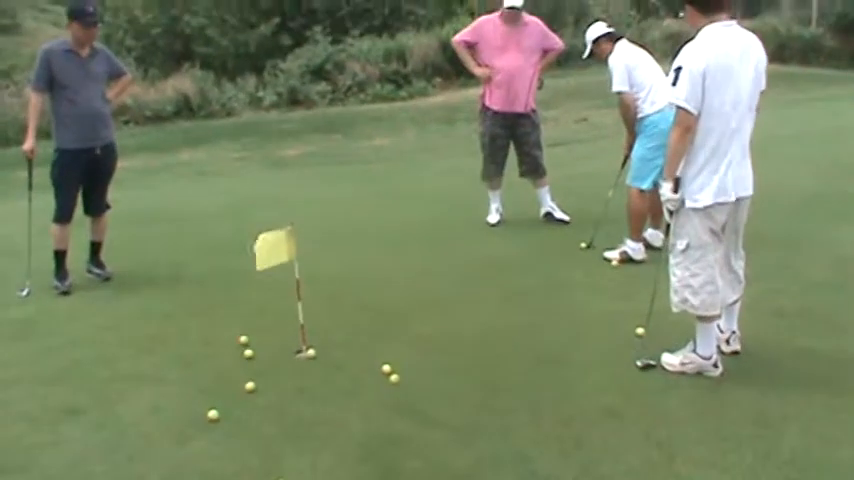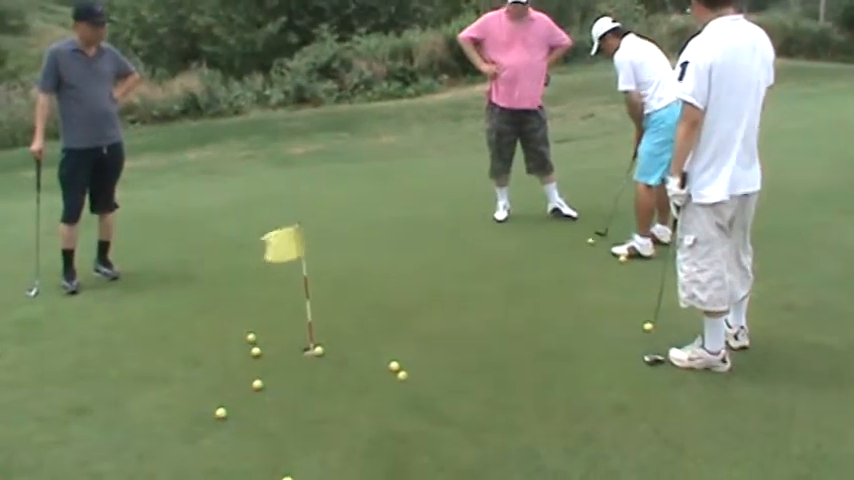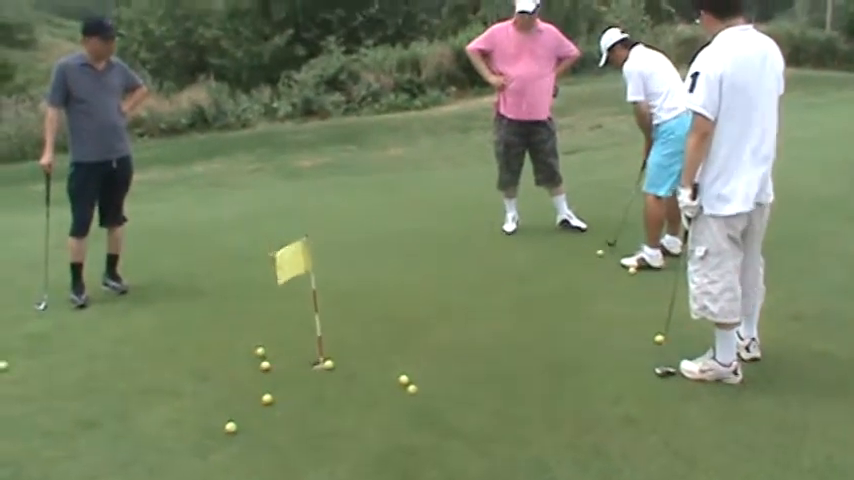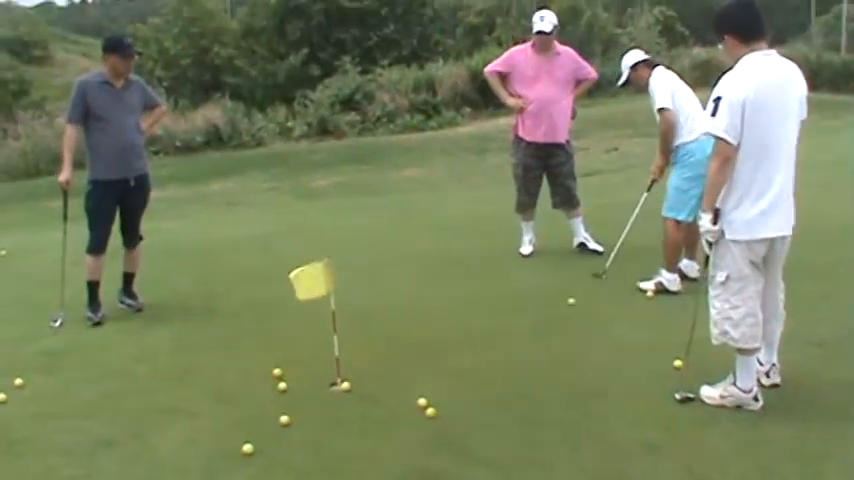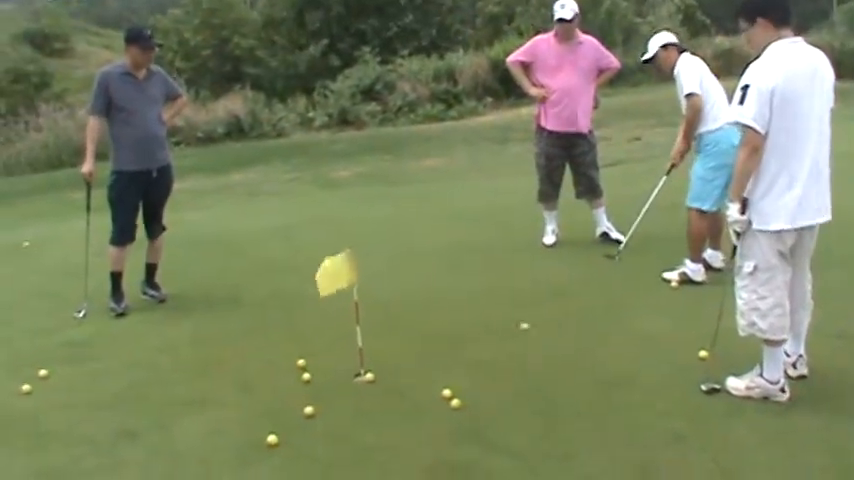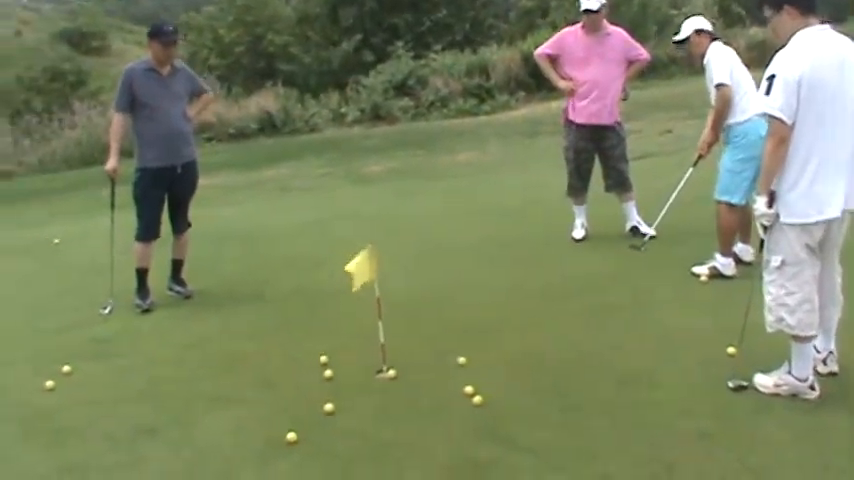
dt=0.4s
person 1, frame 1
left shoulder: (696, 53)
right shoulder: (754, 46)
left elbow: (685, 126)
right elbow: (751, 108)
left wrist: (669, 180)
left hip: (703, 183)
right hip: (739, 176)
left knee: (699, 269)
right knee: (731, 258)
left ankle: (705, 353)
right ankle: (728, 331)
person 1, frame 2
left shoulder: (702, 48)
right shoulder: (761, 40)
left elbow: (691, 120)
right elbow: (758, 101)
left wrist: (675, 175)
left hip: (710, 176)
right hip: (747, 171)
left knee: (707, 262)
right knee: (738, 253)
left ankle: (714, 349)
right ankle: (736, 326)
person 1, frame 3
left shoulder: (712, 59)
right shoulder: (770, 50)
left elbow: (701, 132)
right elbow: (770, 111)
left wrist: (686, 186)
left hip: (721, 188)
right hip: (759, 181)
left knee: (718, 273)
right knee: (750, 265)
left ankle: (725, 360)
right ankle: (748, 338)
person 1, frame 4
left shoulder: (735, 84)
right shoulder: (794, 75)
left elbow: (724, 156)
right elbow: (792, 136)
left wrist: (707, 211)
left hip: (743, 213)
right hip: (781, 208)
left knee: (738, 299)
right knee: (770, 290)
left ankle: (745, 387)
right ankle: (768, 364)
person 1, frame 5
left shoulder: (763, 71)
right shoulder: (821, 62)
left elbow: (752, 145)
right elbow: (815, 127)
left wrist: (735, 200)
left hip: (771, 202)
right hip: (812, 198)
left knee: (765, 289)
right knee: (798, 279)
left ankle: (771, 378)
right ankle: (795, 354)
person 1, frame 6
left shoulder: (790, 60)
left elbow: (779, 136)
left wrist: (762, 194)
left hip: (800, 196)
left knee: (793, 285)
left ankle: (800, 376)
person 2, frame 1
left shoulder: (102, 54)
right shoulder: (50, 54)
left elbow: (126, 77)
right elbow: (37, 95)
left wrist: (110, 97)
right wrist: (30, 137)
left hip: (103, 144)
right hip: (69, 148)
left knee: (99, 207)
right knee: (64, 212)
left ankle: (95, 259)
right ankle: (60, 270)
person 2, frame 2
left shoulder: (109, 53)
right shoulder: (57, 54)
left elbow: (133, 75)
right elbow: (45, 96)
left wrist: (117, 96)
right wrist: (39, 136)
left hip: (110, 143)
right hip: (77, 147)
left knee: (106, 206)
right knee: (72, 211)
left ankle: (103, 259)
right ankle: (68, 270)
person 2, frame 3
left shoulder: (117, 67)
right shoulder: (66, 68)
left elbow: (140, 89)
right elbow: (54, 109)
left wrist: (126, 109)
right wrist: (48, 150)
left hip: (119, 156)
right hip: (86, 160)
left knee: (115, 219)
right knee: (80, 224)
left ankle: (111, 273)
right ankle: (77, 284)
person 2, frame 4
left shoulder: (137, 85)
right shoulder: (86, 86)
left elbow: (159, 107)
right elbow: (73, 127)
left wrist: (144, 127)
right wrist: (67, 167)
left hip: (137, 175)
right hip: (103, 178)
left knee: (133, 238)
right knee: (97, 242)
left ankle: (127, 290)
right ankle: (93, 301)
person 2, frame 5
left shoulder: (159, 76)
right shoulder: (108, 77)
left elbow: (181, 98)
right elbow: (96, 118)
left wrist: (167, 117)
right wrist: (89, 158)
left hip: (160, 166)
right hip: (126, 169)
left knee: (155, 228)
right knee: (121, 233)
left ankle: (150, 281)
right ankle: (116, 292)
person 2, frame 6
left shoulder: (183, 72)
right shoulder: (133, 74)
left elbow: (207, 94)
right elbow: (120, 115)
left wrist: (192, 112)
right wrist: (113, 156)
left hip: (185, 163)
right hip: (151, 166)
left knee: (181, 225)
right knee: (146, 231)
left ankle: (176, 278)
right ankle: (142, 289)
person 3, frame 1
left shoulder: (617, 57)
right shoulder: (632, 50)
left elbow: (627, 102)
left wrist: (630, 136)
right wrist: (635, 134)
left hip: (655, 121)
right hip: (669, 115)
left knee: (638, 186)
right knee: (655, 181)
left ankle: (634, 246)
right ankle: (654, 234)
person 3, frame 2
left shoulder: (623, 54)
right shoulder: (642, 45)
left elbow: (633, 99)
left wrist: (639, 130)
right wrist: (643, 128)
left hip: (663, 117)
right hip: (677, 111)
left knee: (645, 181)
right knee: (662, 176)
left ankle: (642, 242)
right ankle: (662, 230)
person 3, frame 3
left shoulder: (632, 65)
right shoulder: (652, 55)
left elbow: (641, 110)
left wrist: (648, 141)
right wrist: (653, 138)
left hip: (672, 128)
right hip: (687, 122)
left knee: (654, 192)
right knee: (671, 187)
left ankle: (652, 253)
right ankle: (672, 241)
person 3, frame 4
left shoulder: (658, 79)
right shoulder: (667, 78)
left elbow: (668, 120)
left wrist: (663, 157)
right wrist: (661, 159)
left hip: (693, 152)
right hip: (703, 148)
left knee: (673, 217)
right knee: (688, 212)
left ankle: (669, 277)
right ankle: (689, 265)
person 3, frame 5
left shoulder: (686, 65)
right shoulder: (689, 67)
left elbow: (696, 104)
right elbow: (690, 114)
left wrist: (685, 141)
right wrist: (679, 145)
left hip: (716, 140)
right hip: (725, 138)
left knee: (698, 206)
right knee: (711, 203)
left ankle: (694, 268)
right ankle: (713, 255)
person 3, frame 6
left shoulder: (716, 53)
right shoulder: (718, 56)
left elbow: (725, 95)
right elbow: (718, 104)
left wrist: (713, 133)
right wrist: (706, 135)
left hip: (744, 131)
right hip: (751, 129)
left knee: (727, 199)
right knee: (740, 195)
left ankle: (724, 262)
right ankle: (744, 249)
person 4, frame 1
left shoulder: (535, 26)
right shoulder: (484, 24)
left elbow: (557, 47)
right elbow: (458, 41)
left wrist: (539, 68)
right wrist: (475, 68)
left hip: (525, 108)
right hip: (494, 108)
left knee: (535, 162)
right knee: (492, 162)
left ankle: (547, 206)
right ankle: (495, 207)
person 4, frame 2
left shoulder: (542, 22)
right shoulder: (490, 21)
left elbow: (564, 43)
right elbow: (465, 38)
left wrist: (546, 63)
right wrist: (482, 65)
left hip: (531, 103)
right hip: (501, 103)
left knee: (542, 157)
right knee: (500, 158)
left ankle: (555, 202)
right ankle: (502, 203)
person 4, frame 3
left shoulder: (550, 33)
right shoulder: (498, 32)
left elbow: (573, 54)
right elbow: (473, 49)
left wrist: (554, 74)
right wrist: (489, 76)
left hip: (540, 114)
right hip: (509, 114)
left knee: (550, 168)
right knee: (508, 170)
left ankle: (563, 214)
right ankle: (511, 215)
person 4, frame 4
left shoulder: (568, 56)
right shoulder: (517, 55)
left elbow: (591, 76)
right elbow: (490, 71)
left wrist: (572, 96)
right wrist: (507, 98)
left hip: (558, 136)
right hip: (527, 137)
left knee: (568, 191)
right knee: (526, 193)
left ankle: (580, 236)
right ankle: (527, 237)
person 4, frame 5
left shoulder: (591, 45)
right shoulder: (540, 44)
left elbow: (613, 65)
right elbow: (513, 61)
left wrist: (594, 85)
right wrist: (530, 88)
left hip: (581, 126)
right hip: (550, 126)
left knee: (591, 181)
right knee: (548, 182)
left ankle: (603, 226)
right ankle: (551, 227)
person 4, frame 6
left shoulder: (619, 37)
right shoulder: (567, 37)
left elbow: (642, 57)
right elbow: (540, 54)
left wrist: (623, 79)
right wrist: (558, 81)
left hip: (609, 120)
right hip: (578, 120)
left knee: (620, 175)
right knee: (577, 177)
left ankle: (633, 221)
right ankle: (580, 221)
